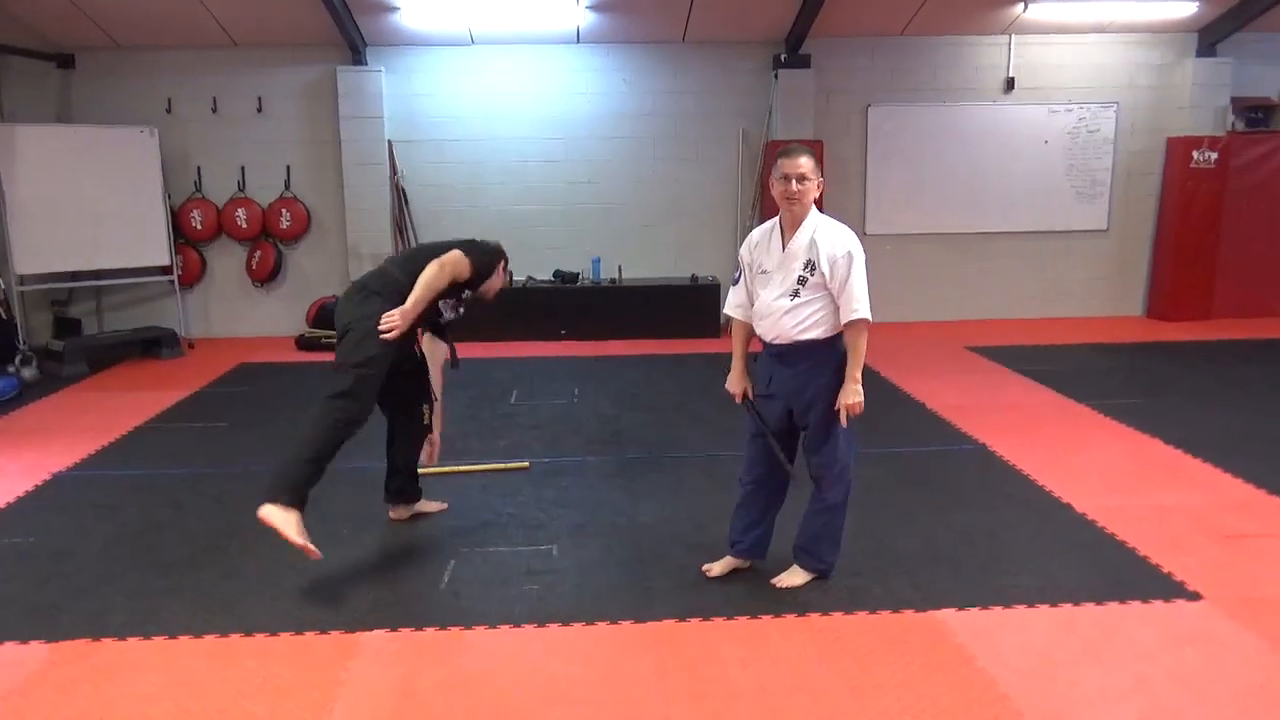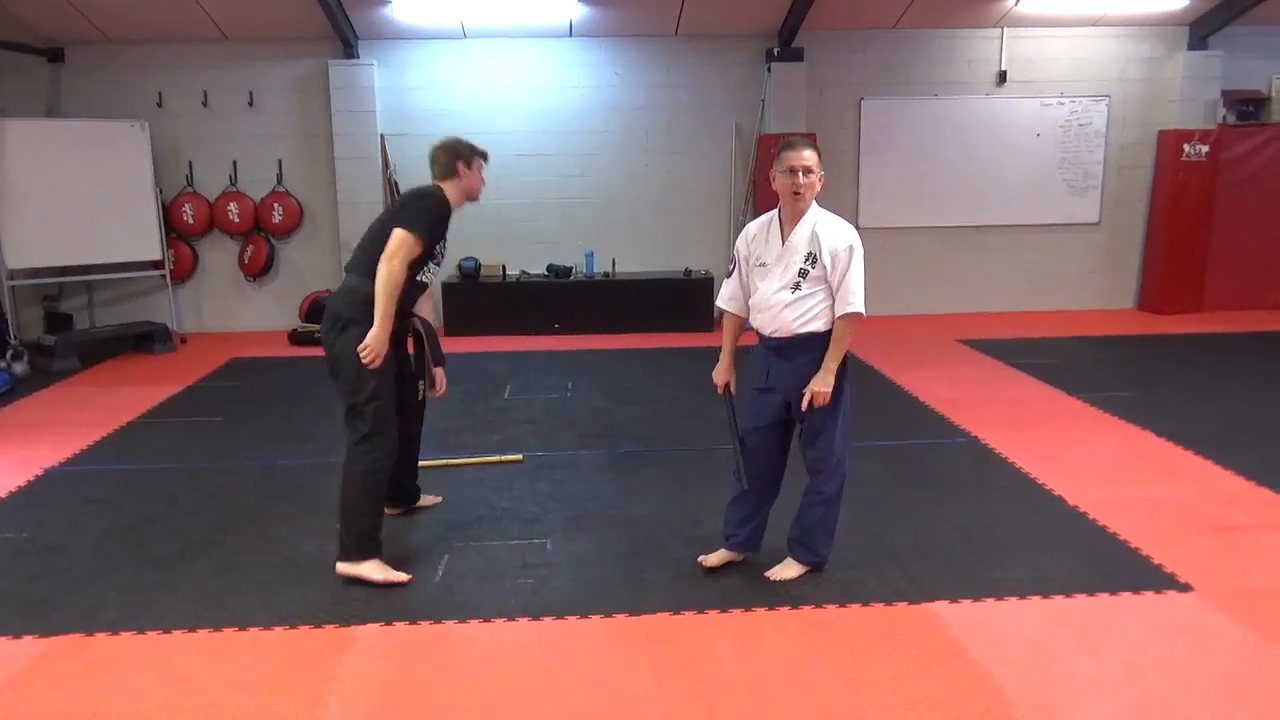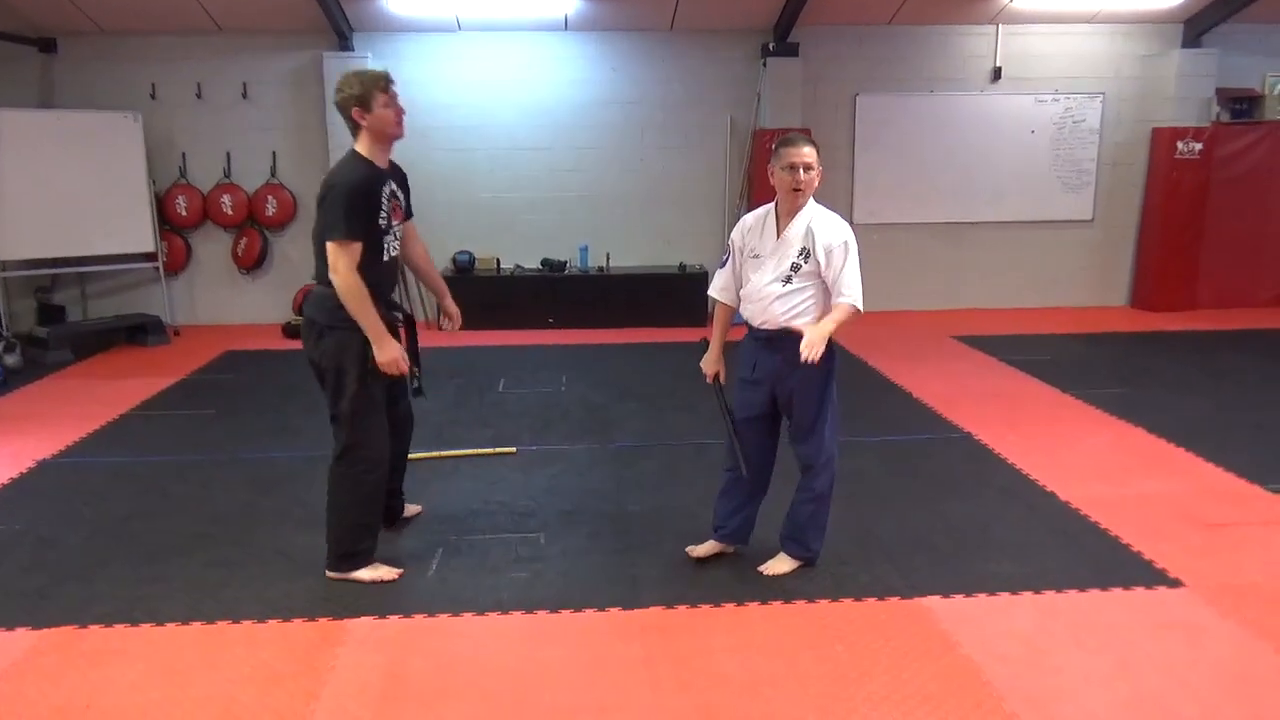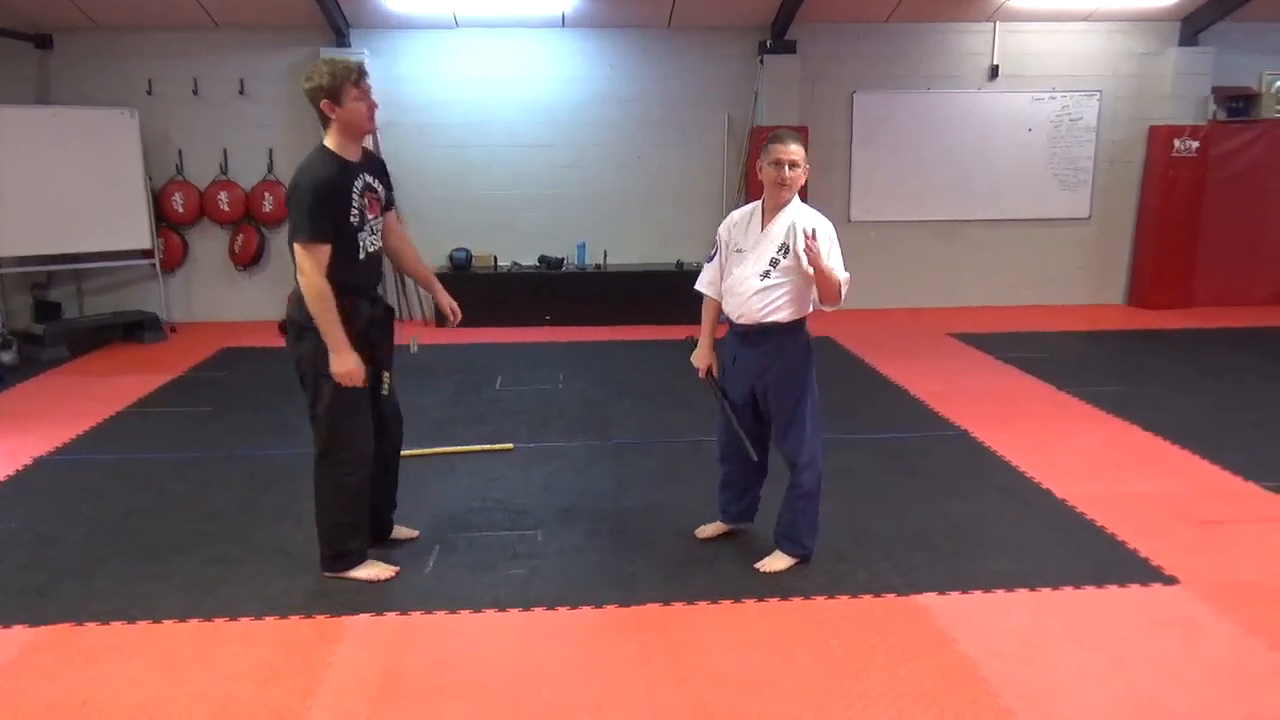
dt=0.3s
person 1, frame 1
left shoulder: (456, 299)
right shoulder: (485, 256)
left elbow: (433, 360)
right elbow: (444, 267)
left wrist: (432, 427)
right wrist: (409, 310)
right hip: (376, 311)
left knee: (412, 404)
right knee: (347, 402)
left ankle: (402, 497)
right ankle: (283, 503)
person 1, frame 2
left shoulder: (427, 208)
right shoulder: (430, 204)
left elbow: (418, 293)
right elbow: (392, 261)
left wrist: (433, 364)
right wrist: (381, 329)
left hip: (382, 326)
right hip: (359, 321)
left knee: (406, 414)
right knee: (375, 432)
left ankle: (400, 495)
right ankle: (356, 554)
person 1, frame 3
left shoulder: (392, 175)
right shoulder: (349, 183)
left elbow: (409, 243)
right elbow: (341, 271)
left wrist: (445, 298)
right wrist: (382, 339)
left hip: (374, 317)
right hip: (341, 326)
left knee: (395, 418)
right knee: (362, 436)
left ankle: (388, 505)
right ankle: (348, 558)
person 1, frame 4
left shoulder: (371, 165)
right shoulder: (316, 180)
left elbow: (392, 235)
right elbow: (309, 273)
left wrist: (435, 288)
right wrist: (337, 349)
left hip: (367, 315)
right hip: (329, 325)
left knee: (384, 427)
right knee: (344, 441)
left ankle: (376, 524)
right ankle: (342, 556)
person 2, frame 1
left shoulder: (837, 241)
right shoulder: (757, 241)
left elbow: (856, 317)
right elbow: (742, 310)
left wrist: (853, 381)
right wrist: (738, 368)
left hip: (820, 365)
right hip: (772, 364)
left knee: (828, 469)
right knee: (761, 463)
left ankle: (813, 559)
right ankle: (743, 550)
person 2, frame 2
left shoulder: (837, 235)
right shoulder: (754, 234)
left elbow: (848, 309)
right elbow: (735, 302)
left wrist: (828, 371)
right wrist: (726, 360)
left hip: (817, 359)
right hip: (768, 357)
left knee: (824, 461)
right knee: (755, 454)
left ankle: (807, 552)
right ankle: (738, 542)
person 2, frame 3
left shoulder: (832, 230)
right shoulder: (749, 226)
left elbow: (848, 300)
right elbow: (727, 291)
left wrist: (821, 331)
right wrist: (715, 349)
left hip: (805, 353)
right hip: (756, 349)
left knee: (814, 455)
right knee: (745, 446)
left ankle: (799, 546)
right ankle: (727, 533)
person 2, frame 4
left shoulder: (812, 226)
right shoulder: (735, 223)
left elbow: (834, 297)
right elbow: (713, 284)
left wrist: (817, 265)
right wrist: (705, 344)
left hip: (784, 347)
right hip: (737, 344)
left knee: (799, 448)
right knee: (735, 440)
left ankle: (795, 543)
right ankle: (734, 515)
